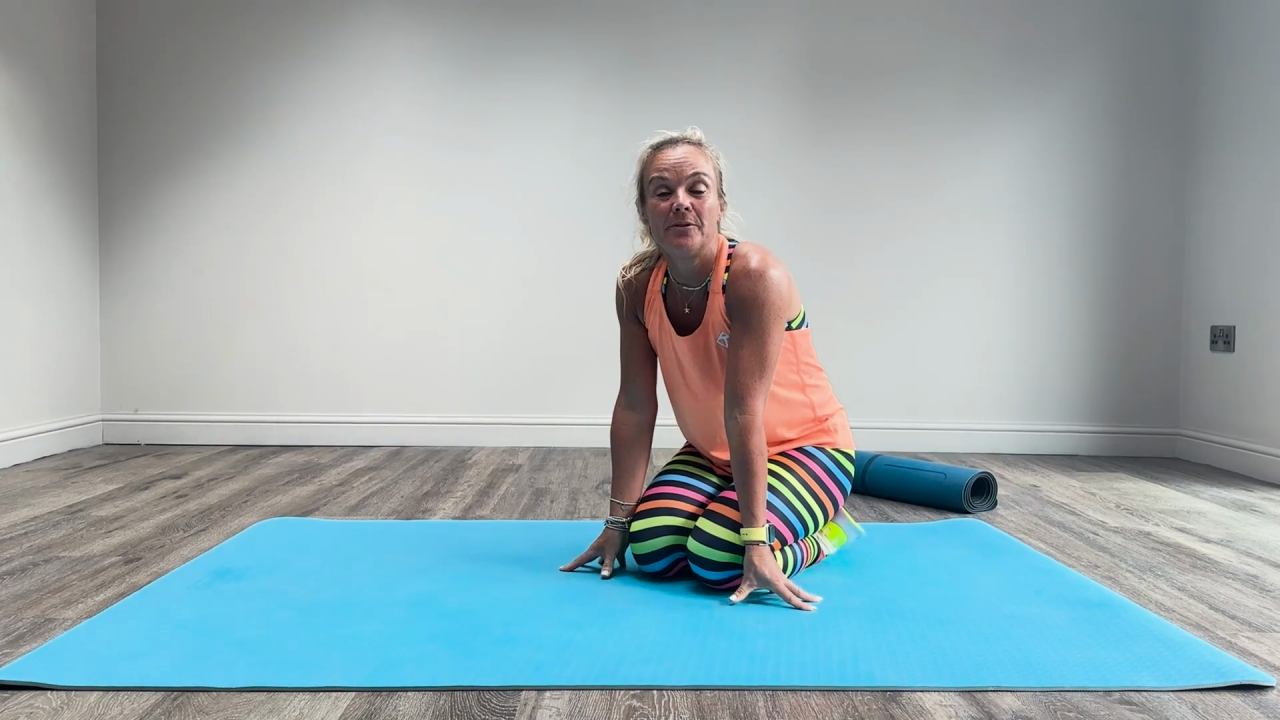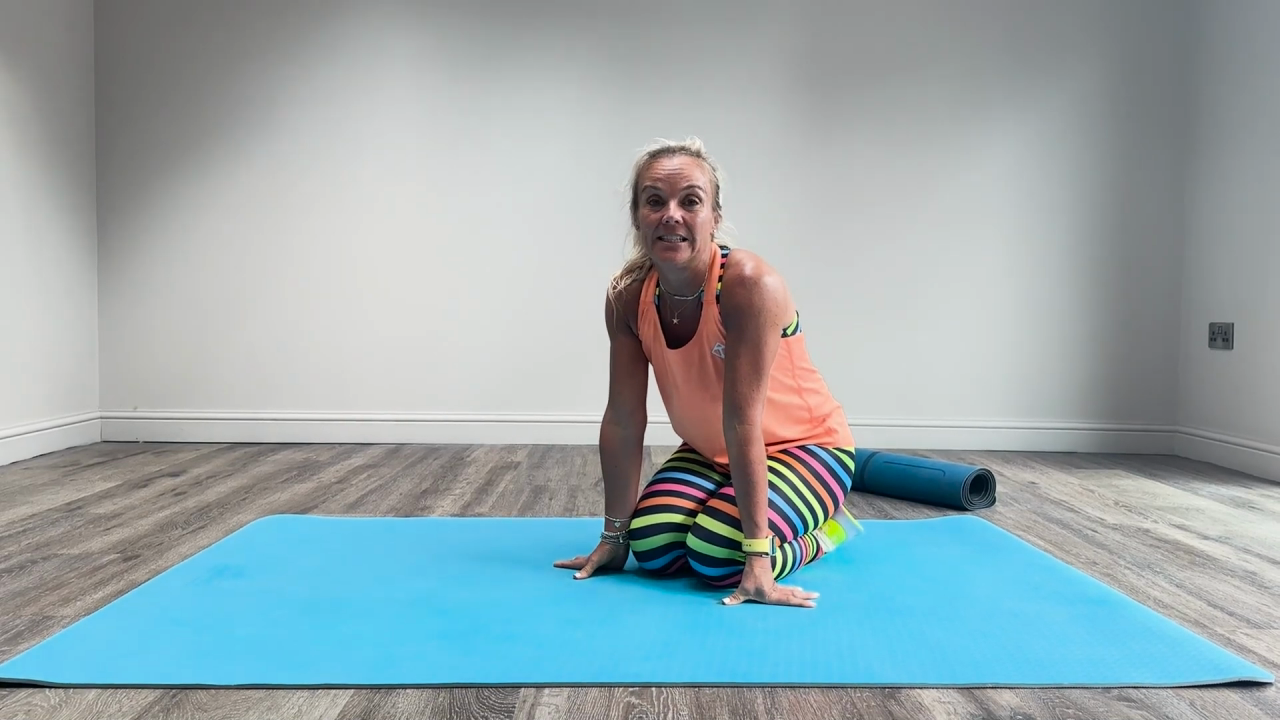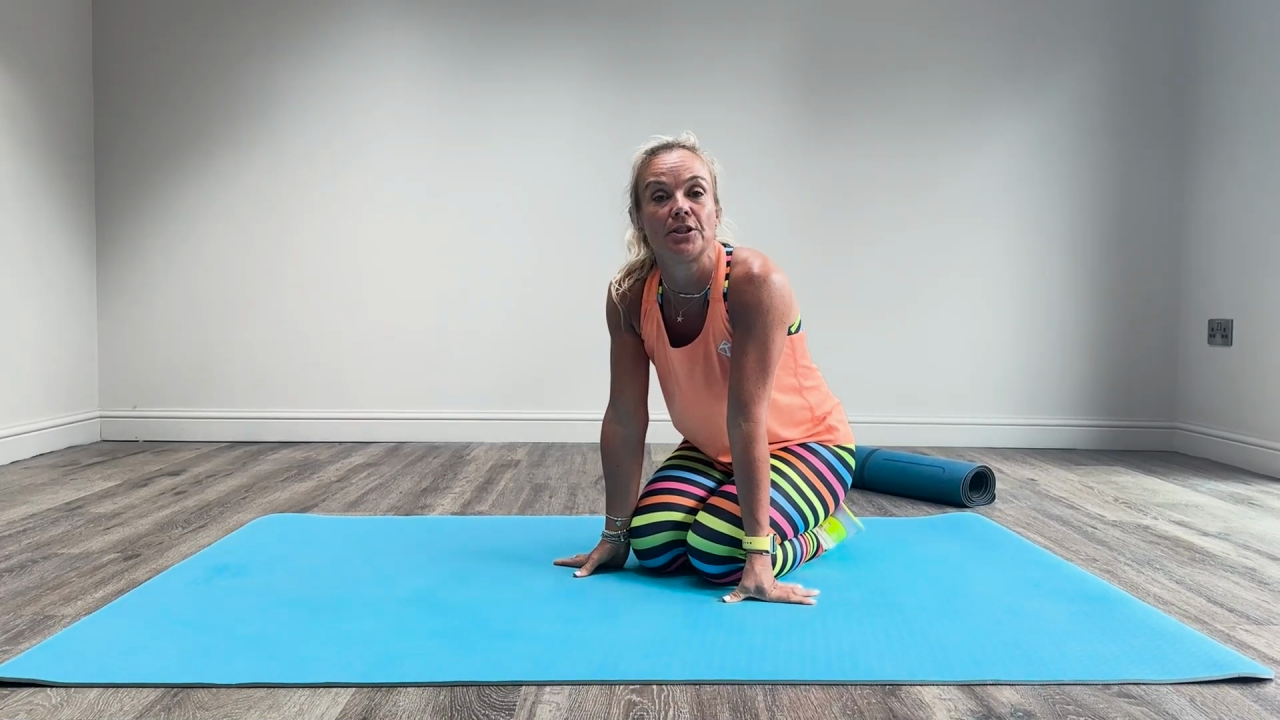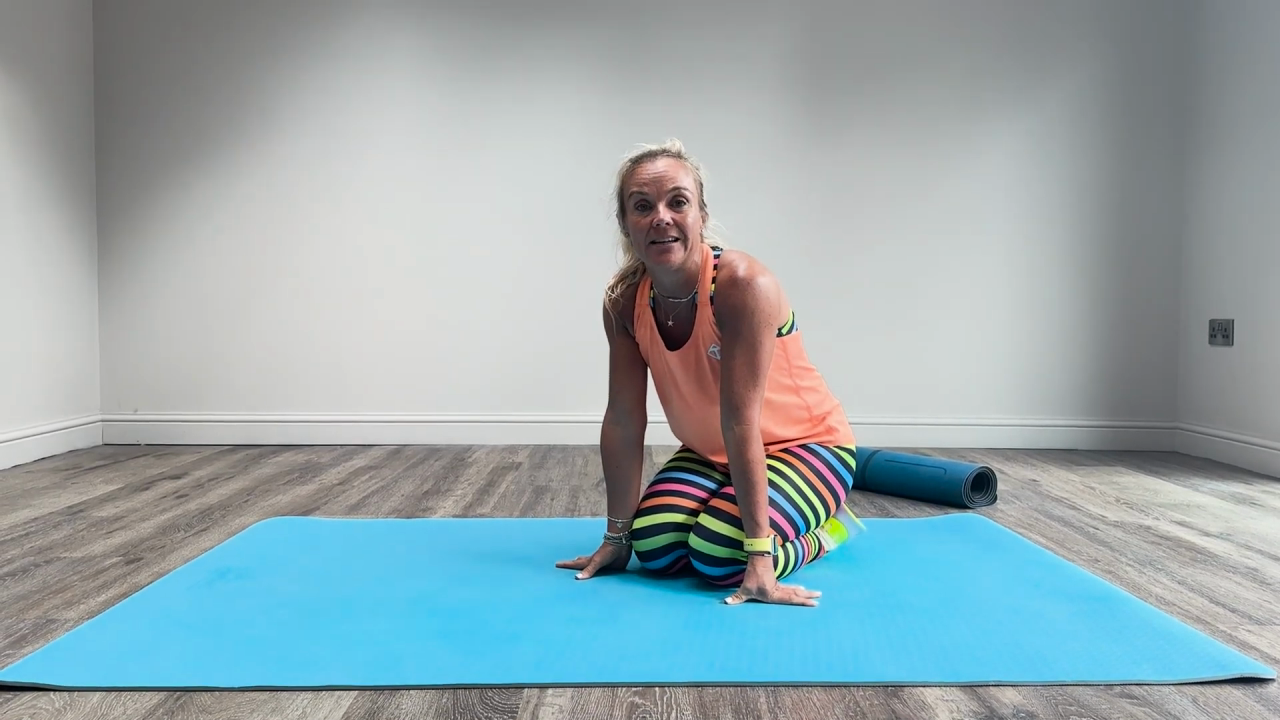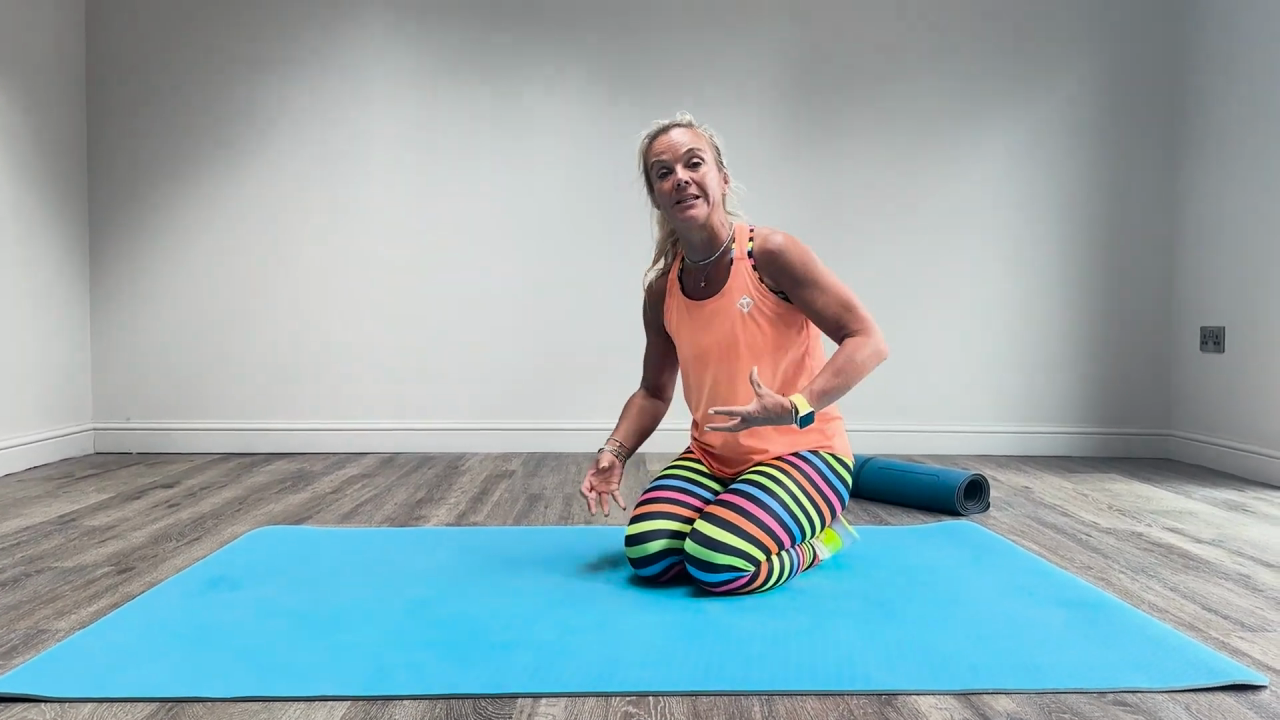
dt=1s
person 1, frame 1
left shoulder: (756, 277)
right shoulder: (637, 286)
left elbow: (744, 411)
right elbow: (634, 407)
left wrist: (755, 539)
right wrist: (617, 520)
left hip: (806, 447)
right hip: (713, 453)
left knee: (719, 558)
right knee: (652, 550)
left ankle: (819, 534)
person 1, frame 2
left shoulder: (750, 284)
right shoulder: (628, 296)
left elbow: (742, 420)
right elbow: (623, 419)
left wrist: (757, 554)
right wrist: (613, 534)
left hip: (805, 446)
right hip: (712, 451)
left knee: (718, 556)
right knee: (653, 547)
left ankle: (823, 528)
person 1, frame 3
left shoulder: (756, 282)
right shoulder: (629, 295)
left elbow: (748, 419)
right elbow: (624, 418)
left wrist: (757, 552)
right wrist: (614, 533)
left hip: (805, 444)
right hip: (713, 449)
left knee: (719, 553)
right knee: (654, 545)
left ankle: (823, 525)
person 1, frame 4
left shoulder: (744, 285)
right shoulder: (624, 300)
left elbow: (740, 421)
right elbow: (623, 421)
left wrist: (758, 554)
right wrist: (616, 535)
left hip: (806, 445)
right hip: (711, 452)
left knee: (721, 555)
right knee: (654, 547)
left ankle: (825, 527)
person 1, frame 5
left shoulder: (772, 253)
right shoulder: (660, 290)
left elbow: (868, 343)
right elbow: (653, 391)
left wrist: (794, 409)
right wrist: (615, 451)
left hip: (801, 454)
right hip: (712, 458)
left knee: (716, 561)
right knee: (647, 552)
left ankle: (818, 534)
right ankle: (728, 518)
